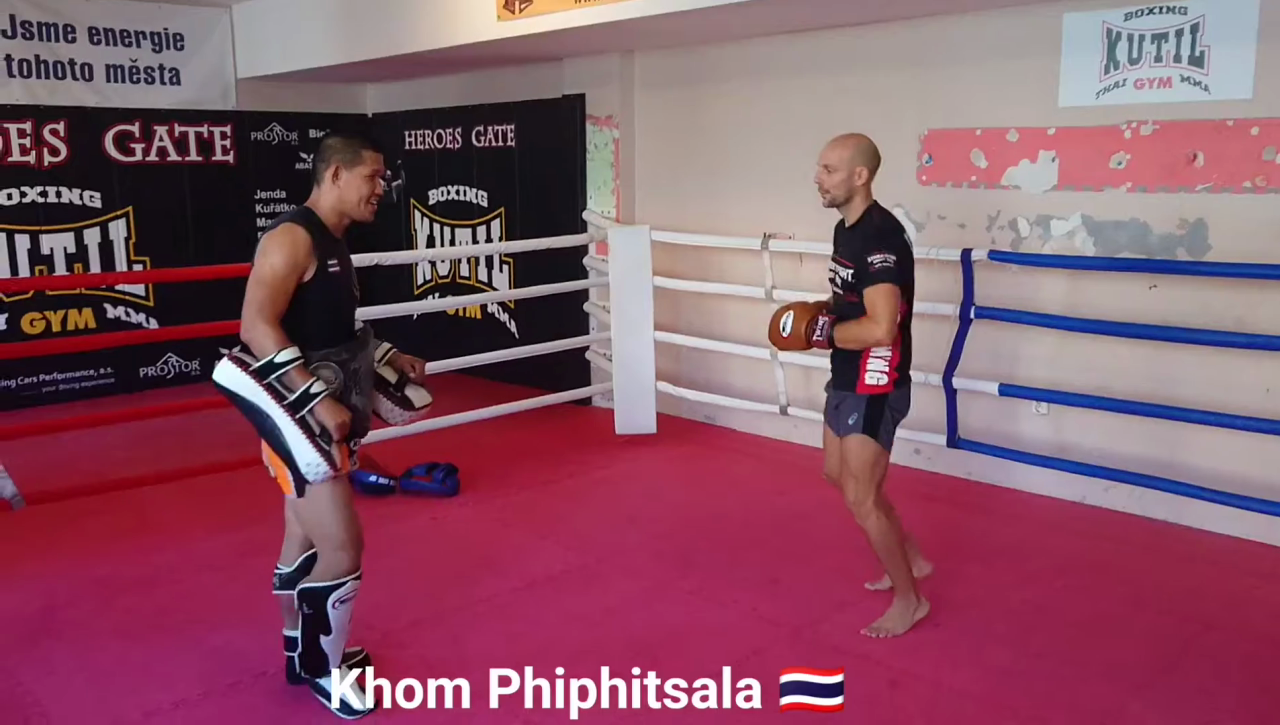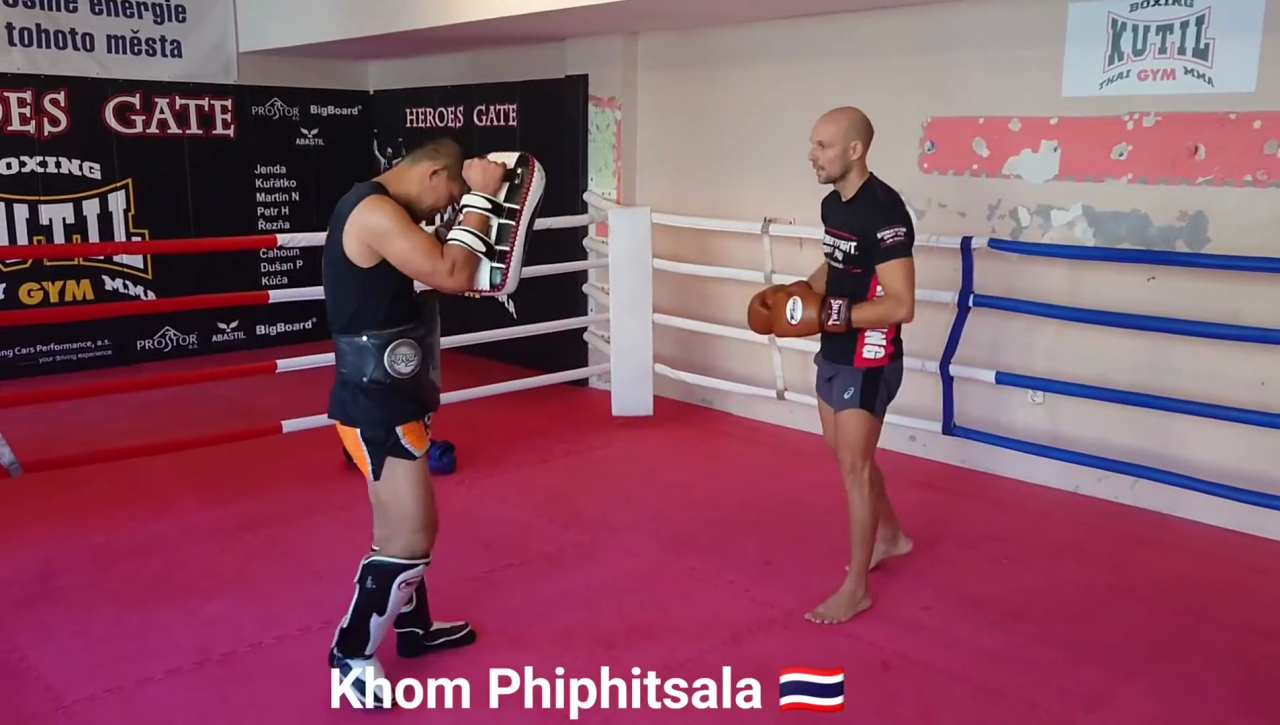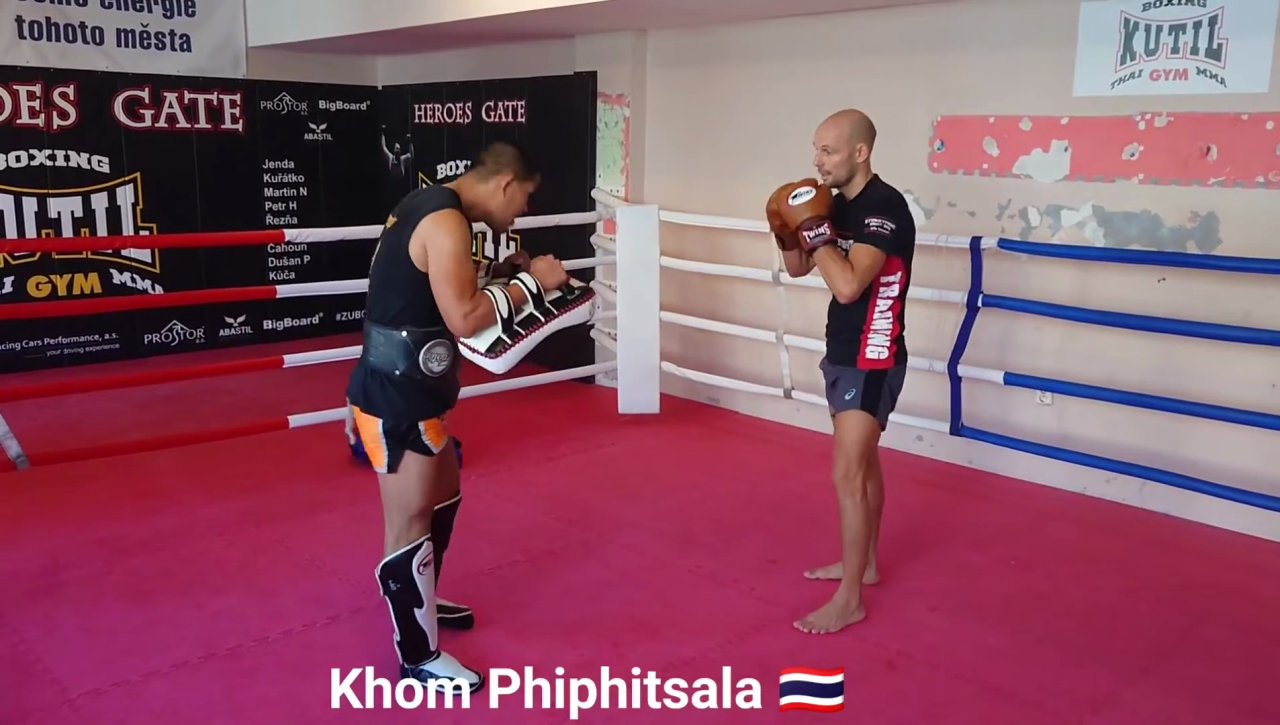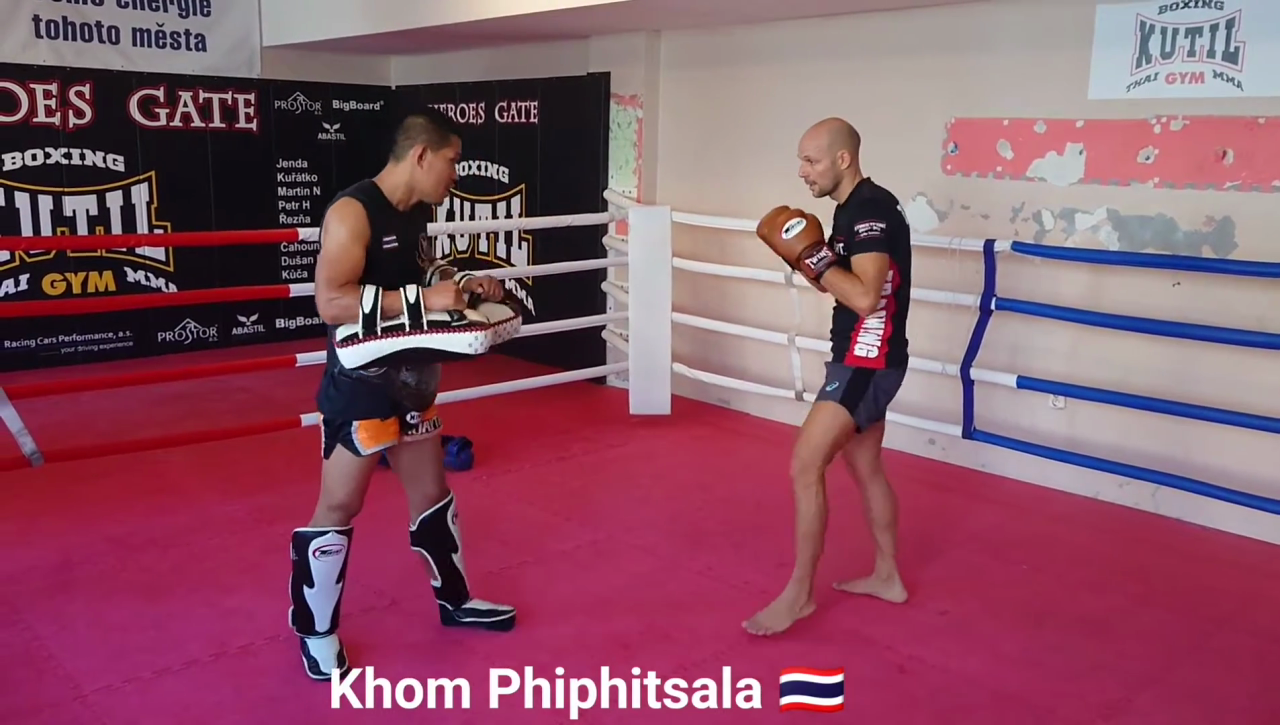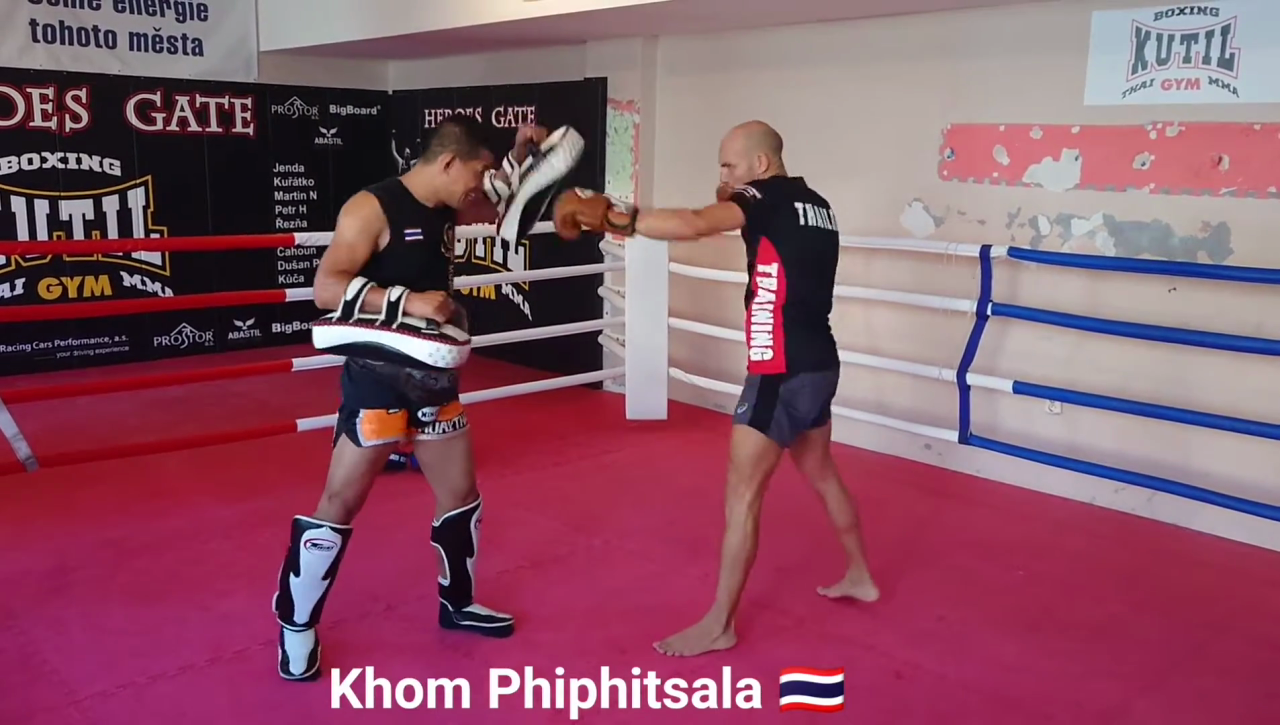
dt=1s
person 1, frame 1
left shoulder: (333, 242)
right shoulder: (291, 239)
right elbow: (257, 326)
left wrist: (389, 359)
right wrist: (320, 399)
left hip: (326, 418)
right hip: (306, 420)
left knee: (306, 541)
right knee: (342, 551)
left ankle: (306, 652)
right ankle: (322, 670)
person 1, frame 2
left shoulder: (378, 210)
right shoulder: (375, 211)
left elbow: (432, 266)
right elbow: (454, 275)
left wrist: (477, 206)
right wrist: (479, 198)
left hip: (391, 396)
right hip: (378, 403)
left knee: (399, 525)
right knee: (412, 535)
left ankle: (414, 627)
right ankle: (352, 652)
person 1, frame 3
left shoulder: (433, 207)
right shoulder: (446, 222)
right elbow: (465, 318)
left wrist: (511, 279)
right wrist: (532, 281)
left hip: (406, 385)
right hip: (398, 393)
left knee: (443, 496)
right knee: (410, 521)
left ankle: (418, 603)
right ankle: (419, 656)
person 1, frame 4
left shoulder: (414, 214)
right shoulder: (352, 211)
right elbow: (333, 302)
left wrist: (463, 284)
right wrist: (425, 300)
left hip: (411, 385)
right hip: (360, 389)
left knee: (433, 499)
right knee: (337, 512)
left ankle: (454, 601)
right ankle: (316, 632)
person 1, frame 5
left shoulder: (444, 208)
right shoulder: (372, 207)
left elbow: (502, 204)
right elbow: (326, 289)
left wrist: (518, 153)
right wrist: (405, 300)
left hip: (436, 386)
right hip: (378, 386)
left knee: (462, 497)
right knee: (340, 506)
left ankle: (458, 604)
right ankle: (297, 626)
person 2, frame 1
left shoulder: (882, 239)
right shoulder: (846, 228)
left elbow: (882, 327)
left wrist: (818, 331)
right wrist: (818, 313)
left hip: (874, 389)
right hip: (846, 381)
left knee: (860, 499)
right knee: (839, 476)
left ankle: (908, 598)
right ankle: (909, 559)
person 2, frame 2
left shoulder: (884, 212)
right shoulder: (833, 203)
left elbow: (899, 307)
left wrist: (826, 315)
right wrist: (794, 294)
left hip: (868, 360)
right hip: (835, 354)
left knee: (852, 468)
right knee: (845, 455)
left ankle: (856, 589)
right ankle: (891, 535)
person 2, frame 3
left shoulder: (885, 208)
right shoulder: (836, 201)
left elbow: (847, 285)
right elbow: (797, 268)
left wrist: (815, 230)
right wrist: (788, 232)
left hip: (871, 362)
right hip: (843, 355)
left knee: (846, 476)
right knee: (862, 463)
left ankle: (849, 600)
right ankle: (864, 562)
person 2, frame 4
left shoulder: (873, 209)
right shoulder: (851, 208)
left elbow: (865, 298)
left wrist: (811, 255)
right wrist: (807, 256)
left hip: (867, 361)
right hip: (865, 359)
left knee: (805, 468)
right knee: (864, 467)
left ankle: (797, 594)
right ankle: (887, 576)
person 2, frame 5
left shoulder: (766, 199)
right shoulder: (816, 206)
left elbow: (691, 224)
left wrist: (611, 217)
left hip: (781, 374)
right hip: (821, 366)
left knee: (741, 498)
right knee: (819, 472)
left ankle: (718, 625)
right ankle: (859, 575)
